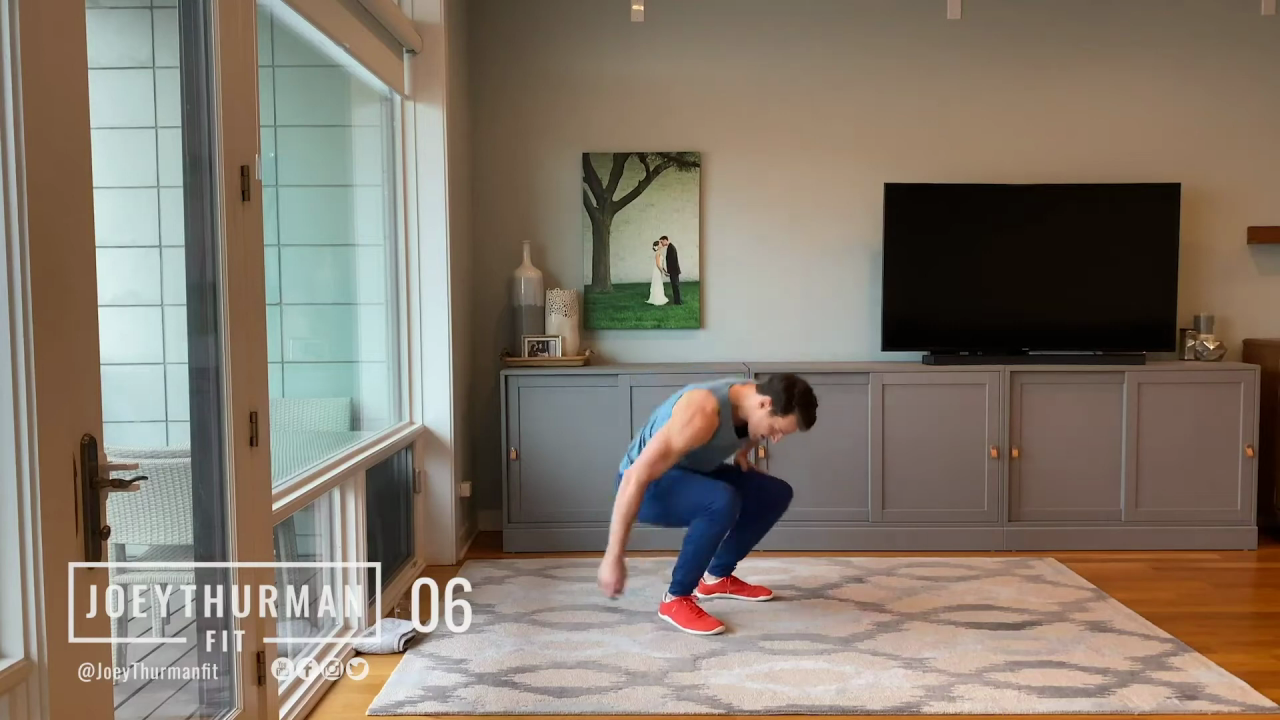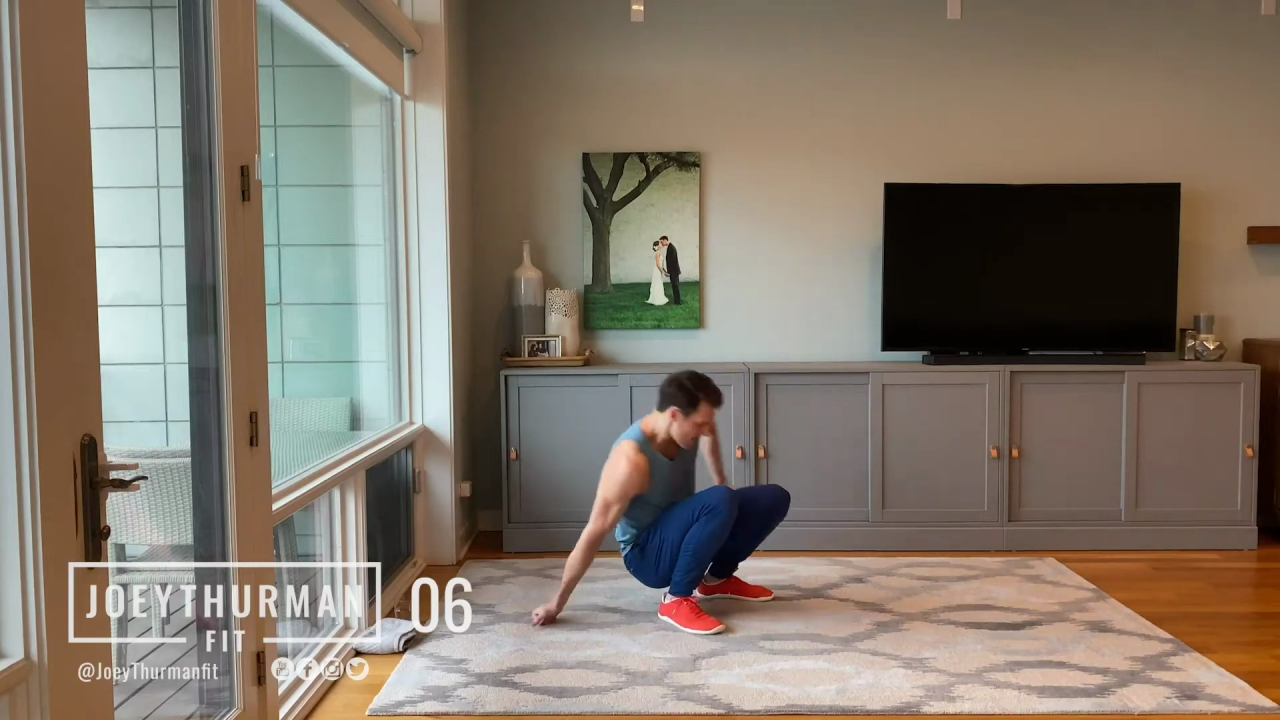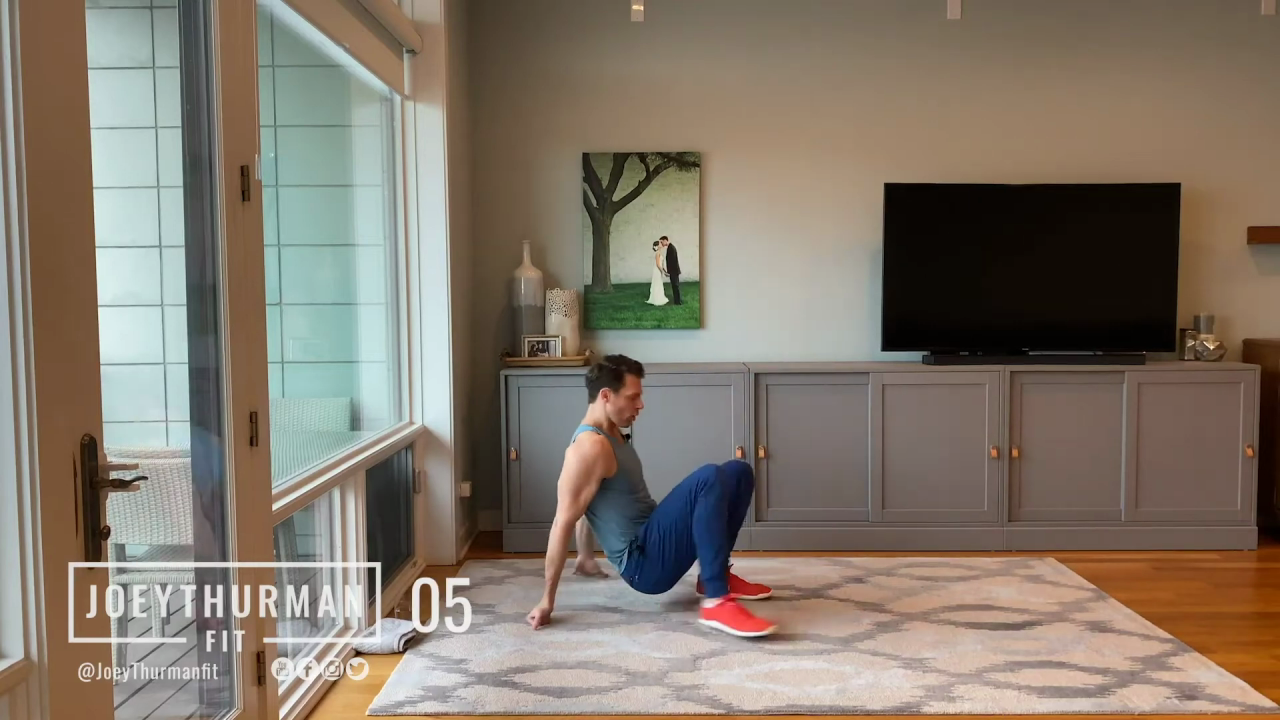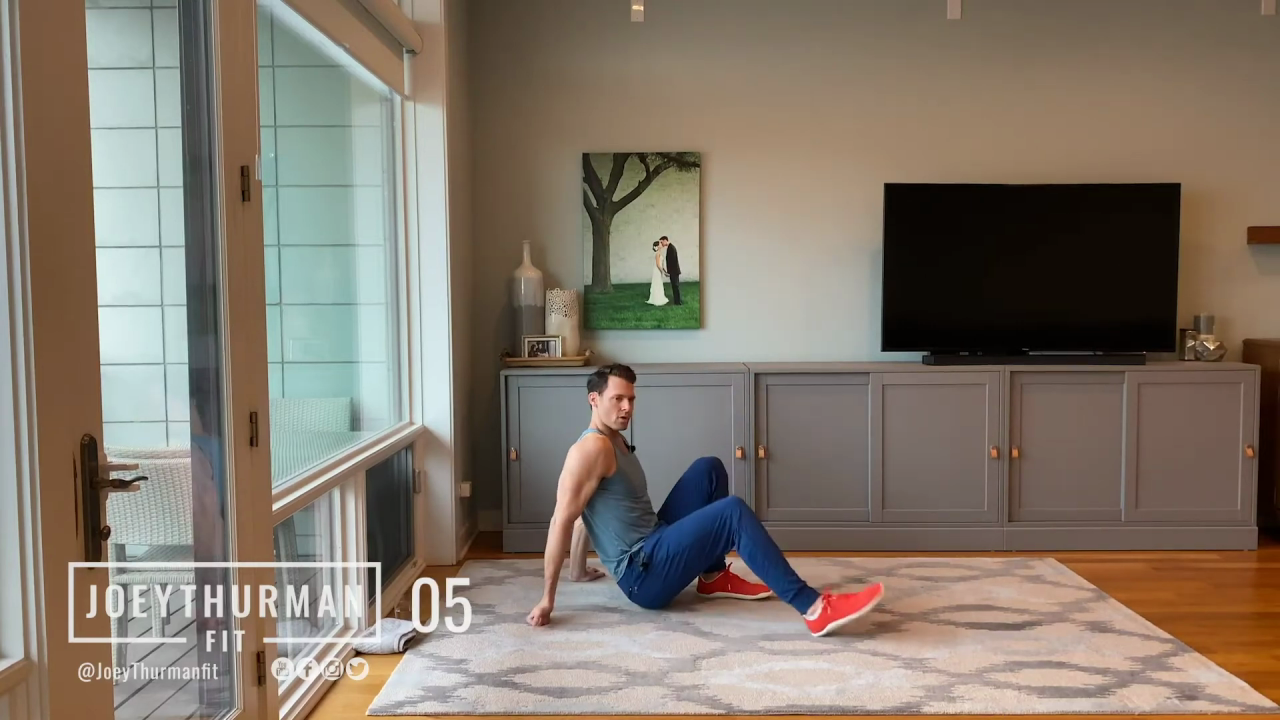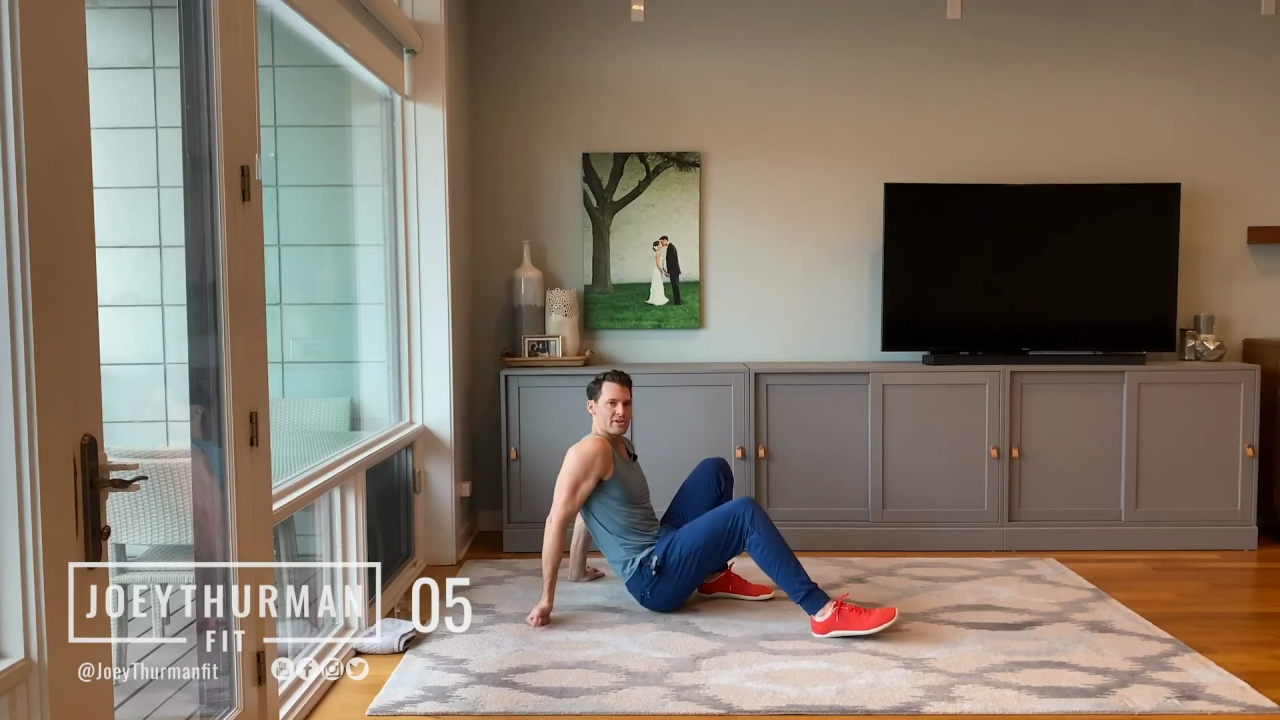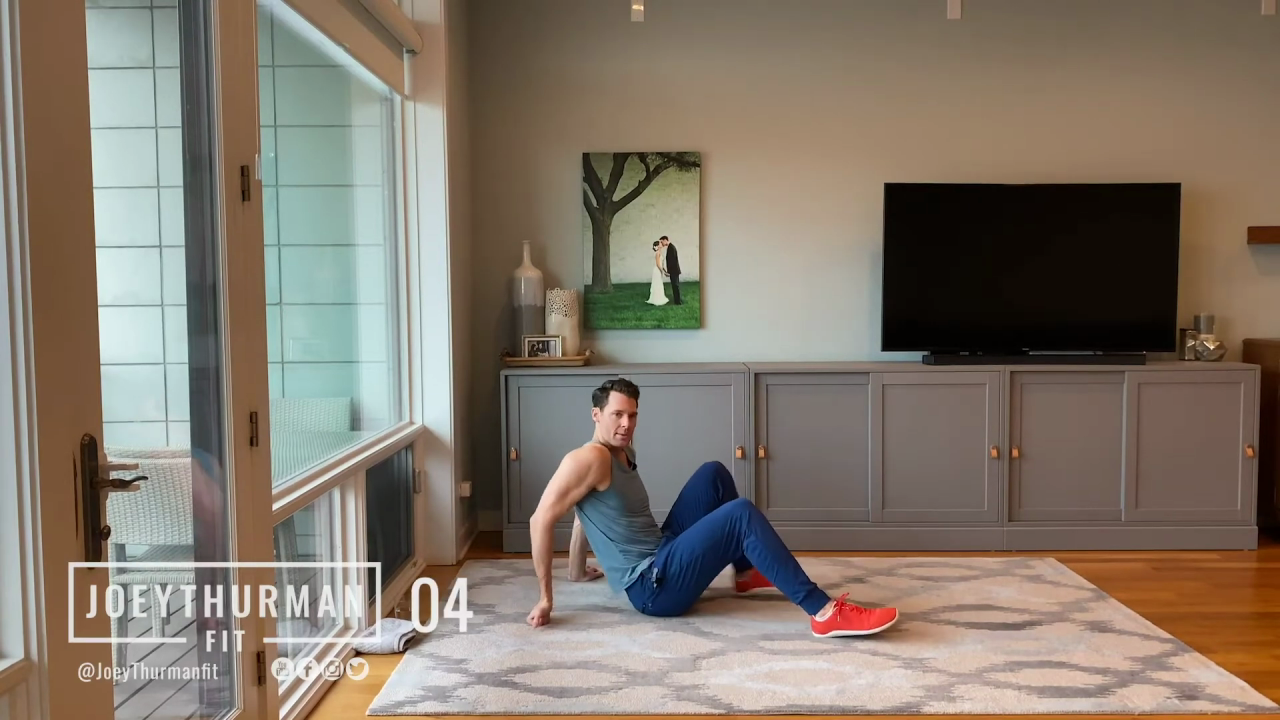
dt=0.4s
person 1, frame 1
left shoulder: (755, 396)
right shoulder: (704, 412)
right elbow: (635, 477)
left wrist: (740, 454)
right wrist: (614, 558)
right hip: (654, 491)
left knee: (778, 494)
right knee: (721, 502)
left ankle: (715, 576)
right ankle: (675, 599)
person 1, frame 2
left shoulder: (682, 425)
right shoulder: (630, 459)
right elbow: (593, 533)
left wrist: (721, 481)
right wrist: (556, 604)
left hip: (679, 533)
right hip: (647, 554)
left knee: (775, 498)
right knee: (721, 500)
left ankle: (717, 579)
right ankle: (676, 599)
person 1, frame 3
left shoulder: (611, 432)
right shoulder: (588, 447)
left elbow: (584, 509)
right elbow: (564, 520)
left wrist: (586, 556)
right wrist: (547, 601)
left hip: (654, 538)
right hip: (643, 563)
left knee: (739, 474)
right knee: (712, 479)
left ankle: (718, 576)
right ankle: (716, 600)
person 1, frame 4
left shoulder: (615, 441)
right shoulder: (591, 449)
left elbow: (586, 515)
right elbow: (562, 519)
left wrist: (579, 570)
right wrist: (547, 599)
left hip: (655, 545)
right hip: (643, 575)
left knee: (710, 468)
right knee: (733, 512)
left ankle: (714, 577)
right ankle: (815, 608)
person 1, frame 5
left shoulder: (622, 446)
right shoulder: (591, 451)
left elbow: (587, 512)
right elbow: (557, 519)
left wrist: (578, 570)
right wrist: (547, 598)
left hip: (663, 546)
right hip: (653, 578)
left knee: (715, 469)
right knee: (745, 512)
left ankle: (715, 578)
right ankle: (824, 612)
person 1, frame 6
left shoulder: (623, 452)
right shoulder: (589, 459)
left elbow: (585, 515)
right elbow: (541, 520)
left wrist: (578, 569)
right wrist: (546, 597)
left hip: (663, 555)
right hip: (652, 589)
left knee: (712, 473)
right knee: (741, 514)
left ankle: (748, 572)
right ankle: (824, 613)
